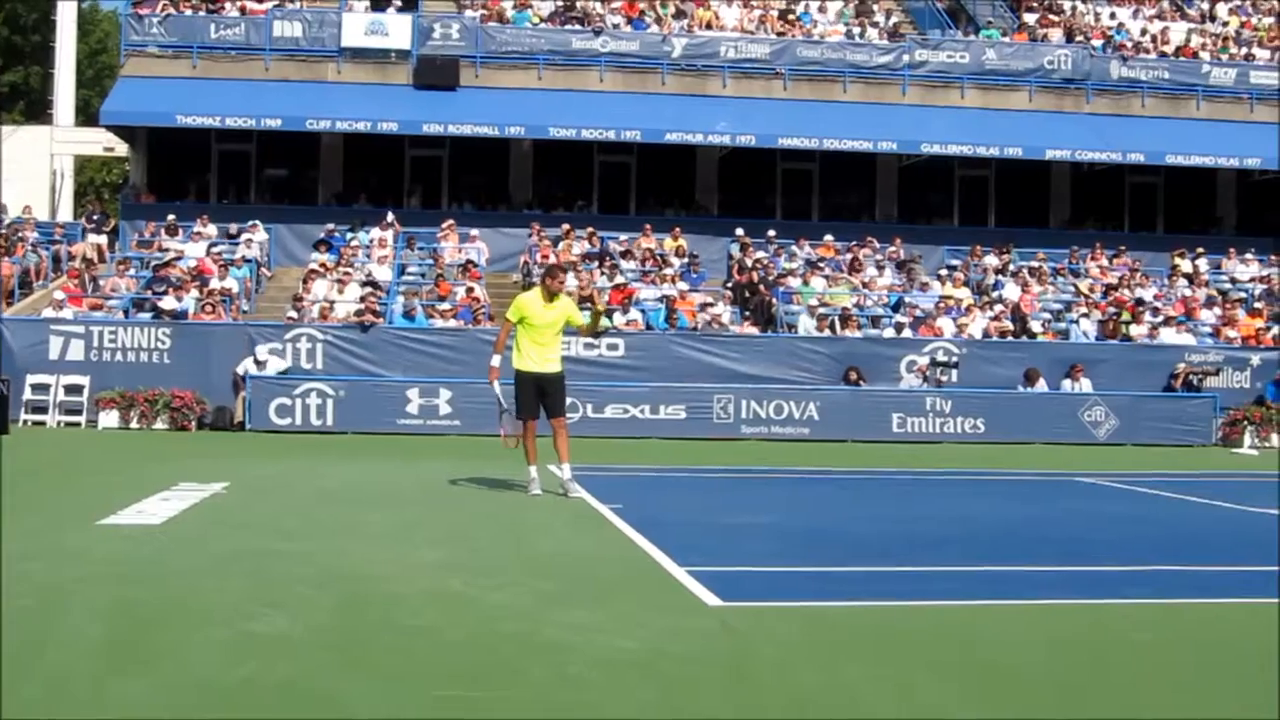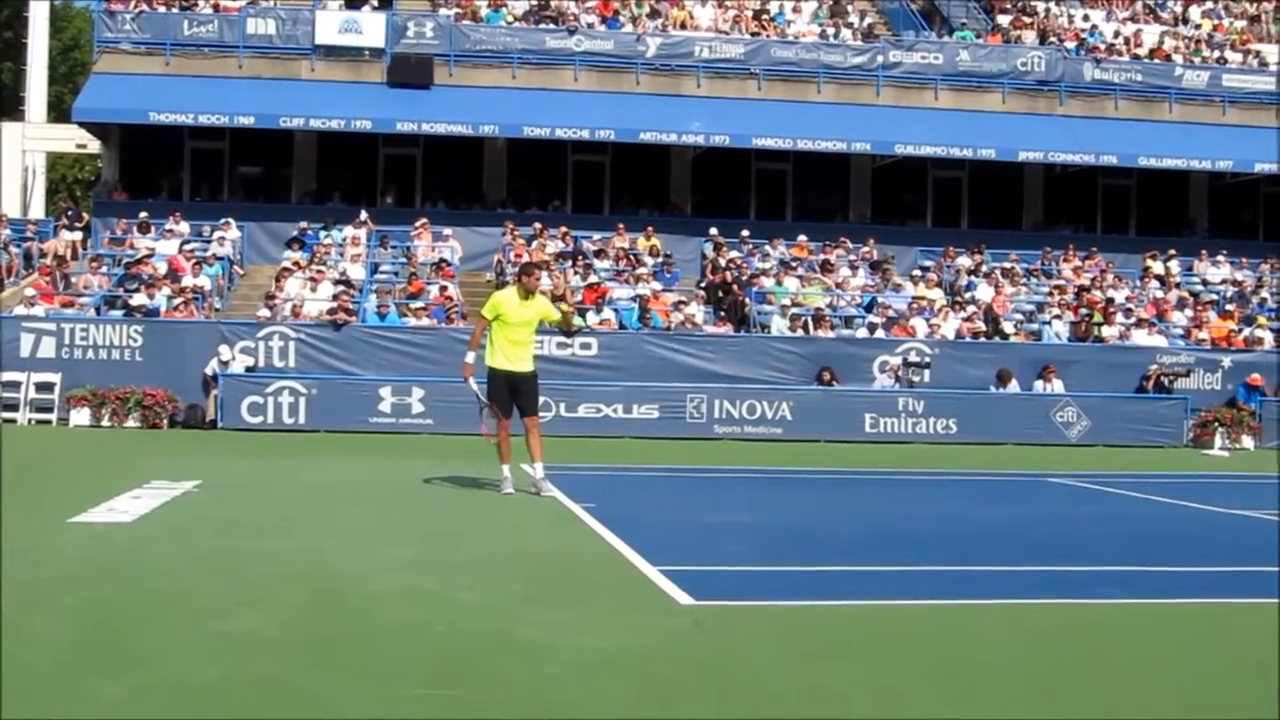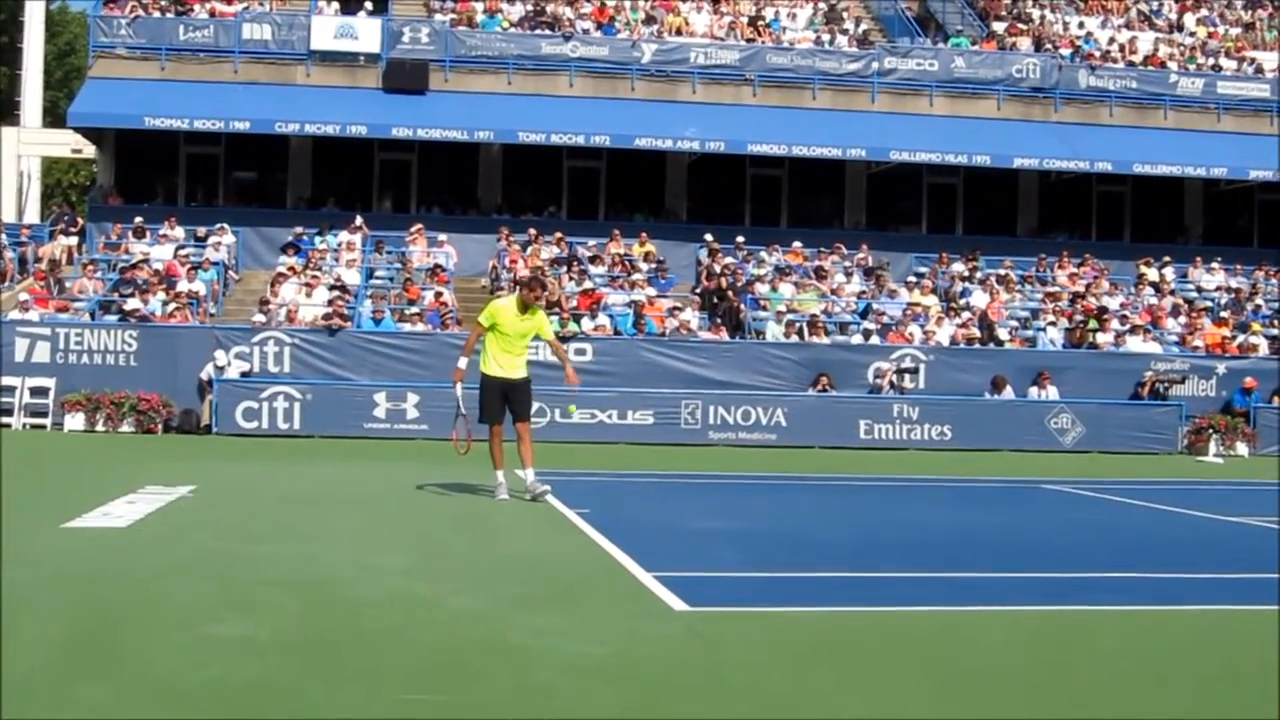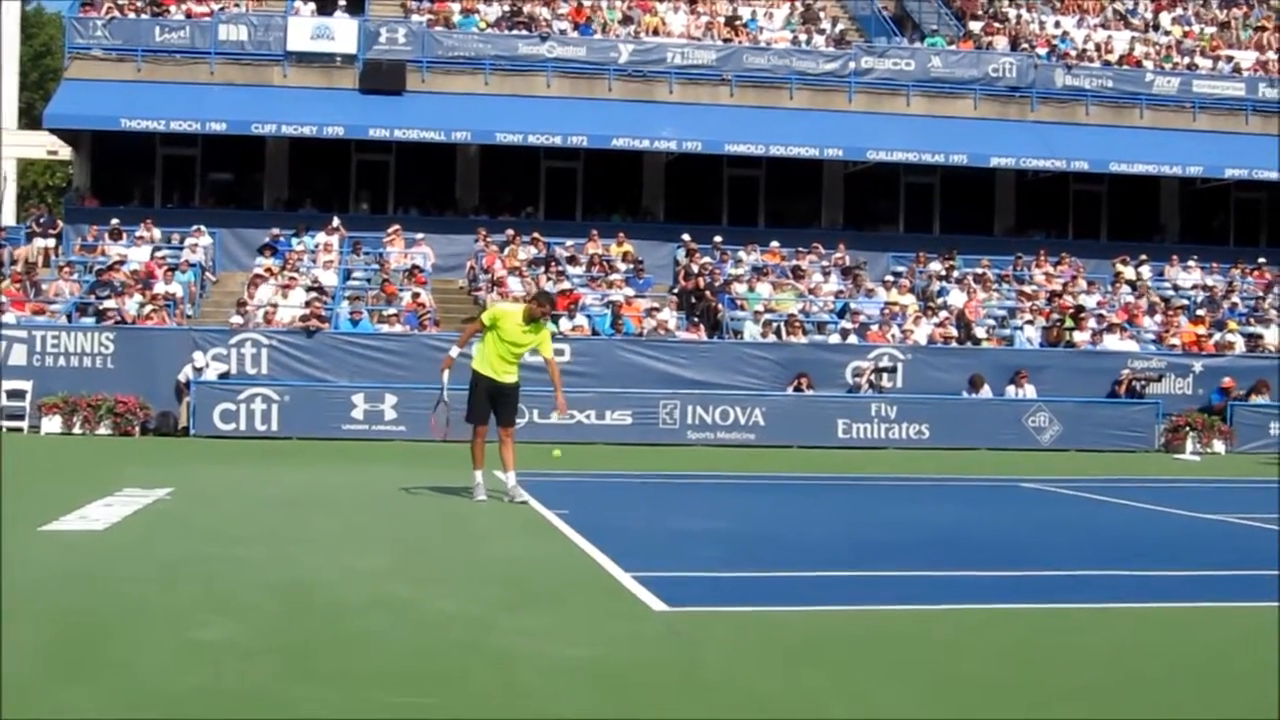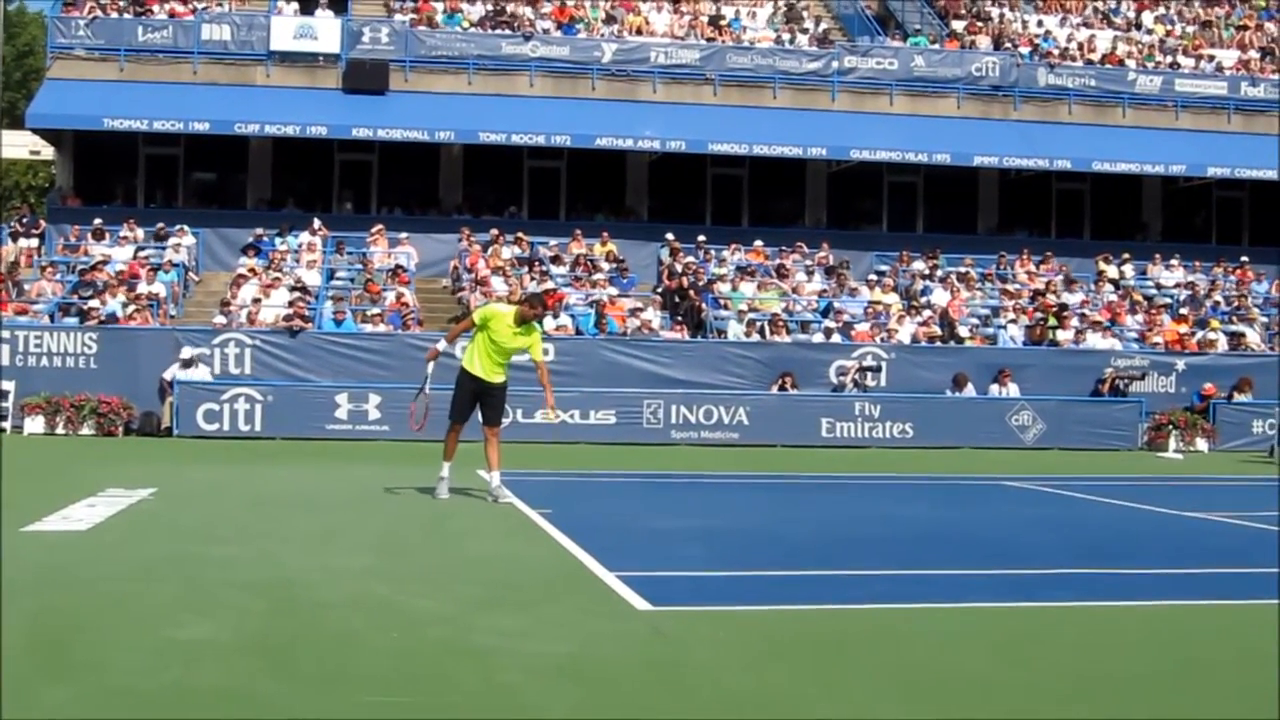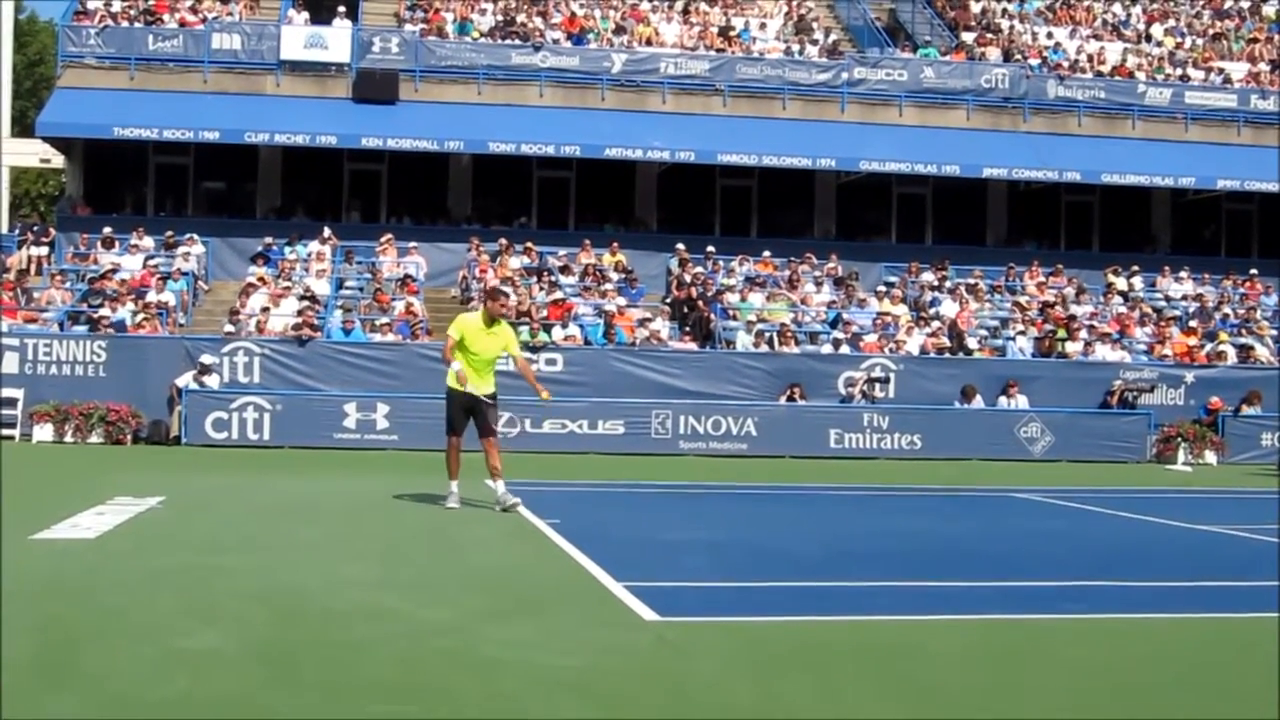
dt=0.7s
person 1, frame 1
left shoulder: (566, 303)
right shoulder: (524, 300)
left elbow: (585, 330)
right elbow: (504, 331)
left wrist: (596, 317)
right wrist: (495, 364)
left hip: (553, 372)
right hip: (526, 372)
left knee: (559, 424)
right knee: (529, 425)
left ankle: (566, 477)
right ankle: (533, 476)
person 1, frame 2
left shoulder: (541, 302)
right shoulder: (500, 298)
left elbow: (566, 326)
right elbow: (479, 328)
left wrist: (567, 315)
right wrist: (469, 360)
left hip: (526, 371)
right hip: (500, 370)
left knee: (532, 423)
right knee: (502, 424)
left ankle: (539, 476)
right ankle: (506, 475)
person 1, frame 3
left shoulder: (539, 315)
right shoulder: (498, 306)
left elbow: (553, 343)
right elbow: (475, 334)
left wrist: (567, 364)
right wrist: (461, 365)
left hip: (519, 378)
right hip: (492, 376)
left knee: (523, 430)
right knee: (496, 430)
left ankle: (530, 481)
right ankle: (500, 481)
person 1, frame 4
left shoulder: (542, 331)
right shoulder: (502, 310)
left elbow: (550, 362)
right elbow: (472, 329)
left wrist: (559, 392)
right wrist: (452, 355)
left hip: (509, 382)
right hip: (483, 376)
left knee: (507, 433)
right knee: (480, 430)
left ankle: (511, 485)
right ankle: (478, 481)
person 1, frame 5
left shoulder: (533, 334)
right shoulder: (494, 311)
left elbow: (540, 366)
right elbow: (463, 326)
left wrist: (548, 393)
right wrist: (439, 348)
left hip: (496, 382)
right hip: (470, 375)
left knee: (493, 432)
right knee: (456, 426)
left ankle: (495, 484)
right ankle: (444, 476)
person 1, frame 6
left shoulder: (506, 331)
right shoulder: (464, 320)
left elbow: (520, 361)
right elbow: (447, 349)
left wrist: (538, 387)
right wrist: (457, 368)
left hip: (486, 393)
right hip: (459, 390)
left knee: (490, 443)
right knee: (454, 441)
left ankle: (502, 493)
right ankle: (453, 490)
